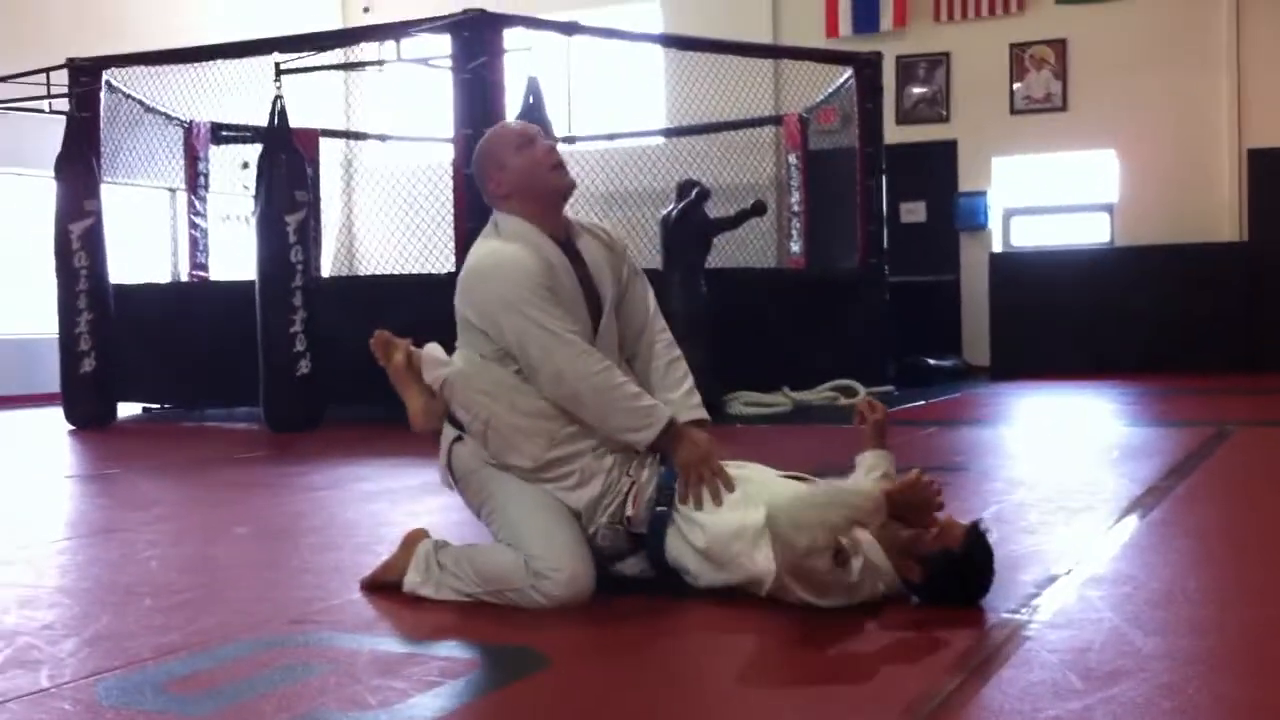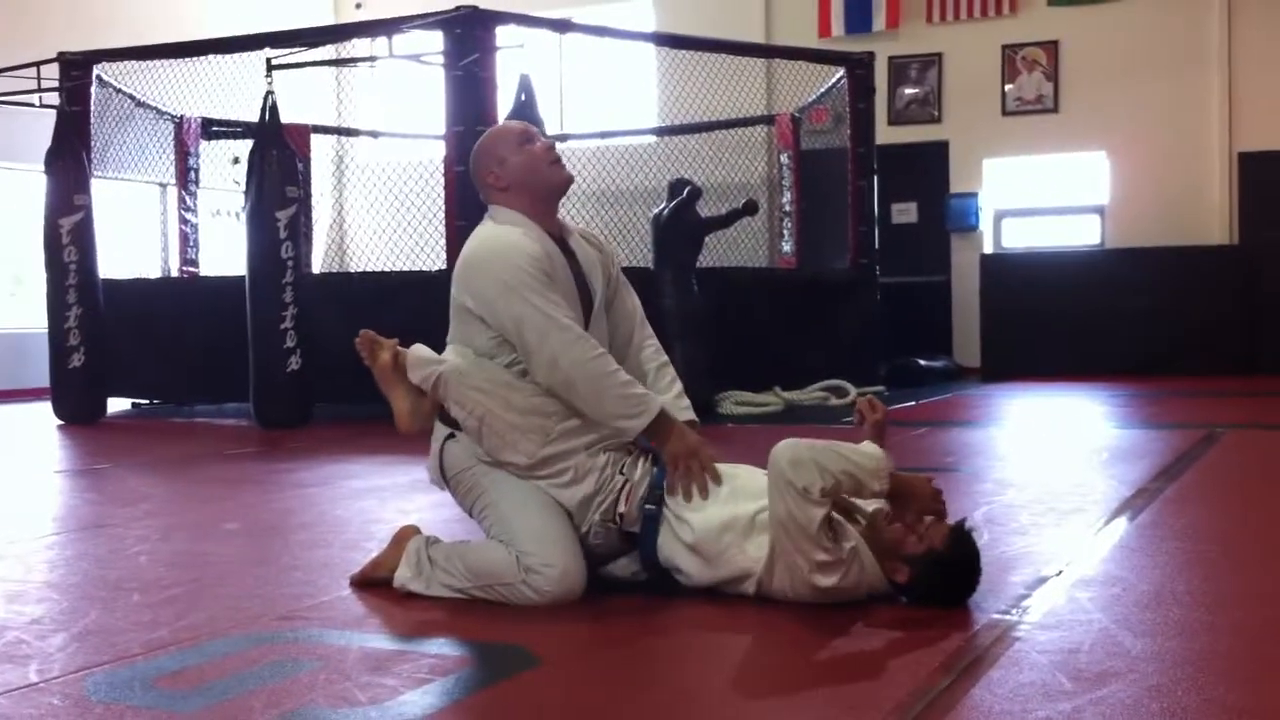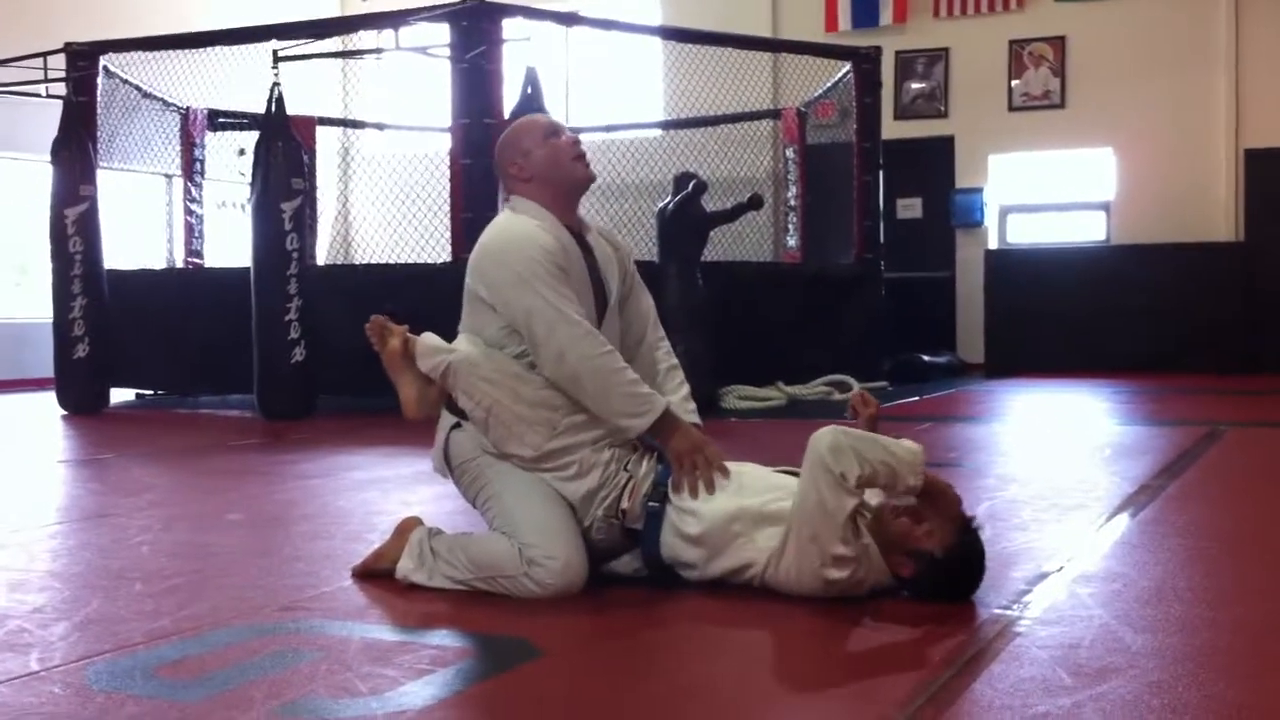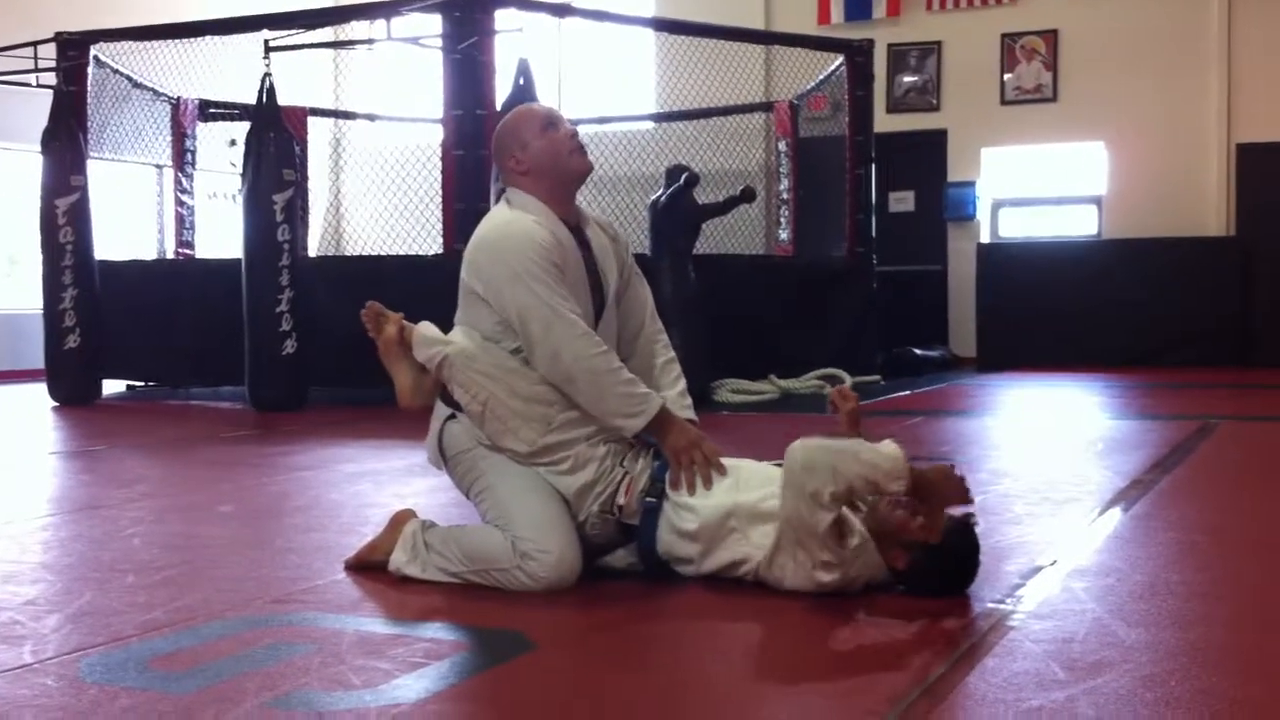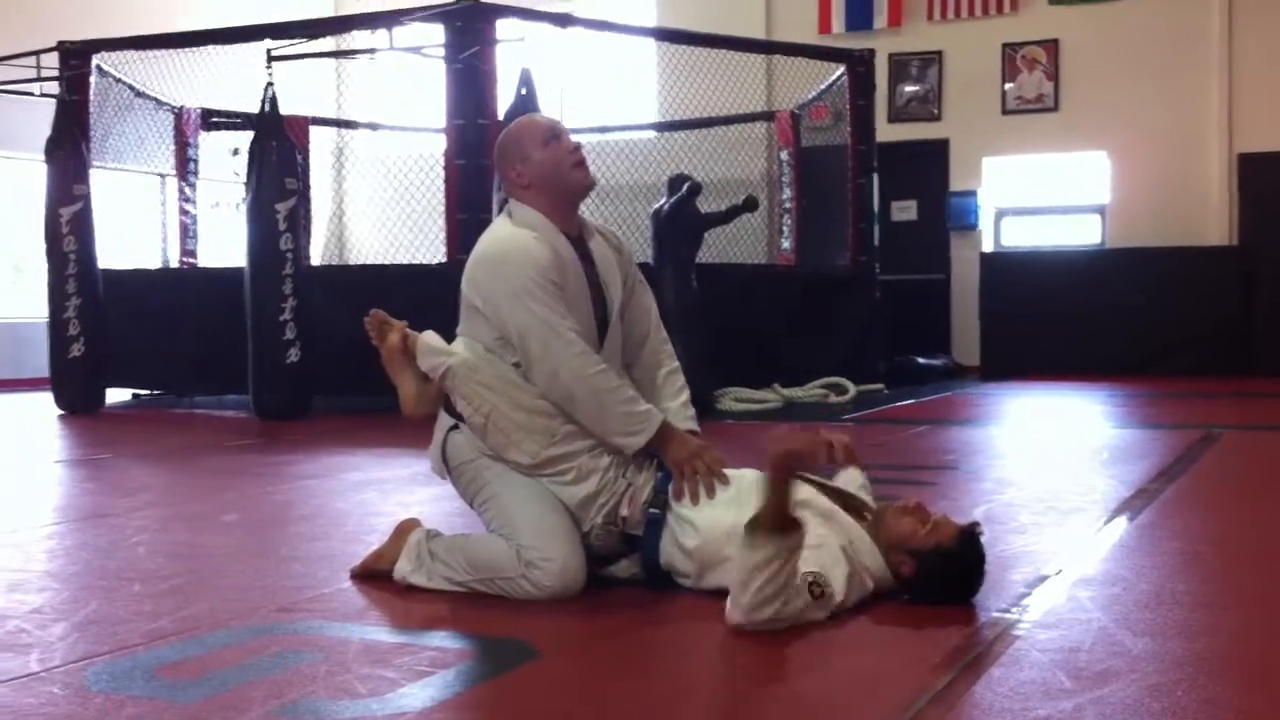
dt=0.3s
person 1, frame 1
left shoulder: (844, 574)
right shoulder: (877, 545)
left elbow: (787, 519)
left wrist: (884, 499)
right wrist: (878, 446)
left hip: (639, 511)
left ankle: (432, 373)
right ankle: (440, 386)
person 1, frame 2
left shoulder: (824, 571)
right shoulder: (866, 533)
left elbow: (794, 460)
left wrist: (891, 475)
right wrist: (878, 448)
left hip: (625, 506)
left knee: (516, 408)
left ankle: (418, 373)
person 1, frame 3
left shoulder: (834, 566)
right shoulder: (874, 535)
left elbow: (830, 450)
left wrist: (921, 474)
right wrist: (876, 439)
left hip: (628, 500)
right hip: (667, 478)
left knee: (534, 411)
left ankle: (424, 356)
person 1, frame 4
left shoulder: (832, 561)
right shoulder: (866, 525)
left elbow: (805, 463)
left wrist: (909, 473)
right wrist: (856, 435)
left hip: (622, 495)
right hip: (657, 471)
left knee: (530, 409)
left ankle: (421, 344)
person 1, frame 5
left shoulder: (837, 571)
right shoulder: (871, 536)
left elbow: (753, 605)
left wrist: (776, 492)
right wrist: (850, 468)
left hip: (628, 507)
right hip: (666, 480)
left knee: (527, 412)
left ankle: (424, 355)
person 2, frame 1
left shoulder: (599, 246)
right shoulder: (500, 266)
left elbow: (650, 340)
right elbow: (574, 375)
left wrist: (689, 425)
right wrist: (669, 436)
left hip: (587, 445)
right hip: (502, 454)
right knee: (564, 579)
right ankle: (425, 559)
person 2, frame 2
left shoulder: (587, 250)
right shoulder: (499, 253)
left elbow: (637, 344)
right elbow: (570, 363)
left wrist: (681, 422)
right wrist: (662, 427)
left hip: (570, 444)
right hip: (489, 449)
right knee: (554, 576)
right ankle: (416, 557)
person 2, frame 3
left shoulder: (605, 247)
right shoulder: (515, 243)
left elbow: (648, 344)
right elbow: (577, 358)
left wrist: (686, 423)
right wrist: (666, 425)
left hip: (572, 437)
right hip: (495, 439)
right knee: (556, 569)
right ankle: (418, 548)
person 2, frame 4
left shoulder: (602, 238)
right shoulder: (512, 238)
left elbow: (645, 338)
right elbow: (571, 356)
left wrist: (681, 420)
right wrist: (662, 424)
right hip: (489, 430)
right knee: (550, 562)
right ankle: (411, 541)
person 2, frame 5
left shoulder: (606, 247)
right shoulder: (511, 253)
left elbow: (650, 349)
right elbow: (570, 373)
left wrist: (685, 431)
right wrist: (662, 437)
left hip: (570, 439)
right hip: (493, 442)
right knee: (555, 571)
right ankle: (417, 549)
person 3, frame 1
left shoulder: (694, 219)
right shoulder: (672, 218)
left elbow: (725, 223)
left wrist: (749, 212)
right wrist: (696, 198)
left hip: (690, 287)
right hip: (681, 289)
left knee: (699, 342)
right knee: (692, 343)
person 3, frame 2
left shoulder: (681, 218)
right shoulder: (664, 217)
left elbow: (716, 222)
left wrist: (741, 211)
right wrist: (687, 196)
left hip: (682, 287)
right hip: (672, 290)
left knee: (690, 344)
right knee: (681, 345)
left ankle: (697, 401)
right ankle: (682, 404)
person 3, frame 3
left shoulder: (688, 213)
right shoulder: (668, 211)
left elbow: (715, 217)
left wrist: (744, 206)
right wrist: (693, 191)
left hip: (686, 280)
right hip: (675, 282)
left knee: (693, 338)
right knee: (684, 340)
left ankle: (697, 395)
right ankle: (686, 398)
person 3, frame 4
left shoulder: (683, 206)
right shoulder: (660, 204)
left elbow: (714, 209)
left wrist: (738, 198)
right wrist: (684, 184)
left hip: (680, 273)
right hip: (668, 276)
left knee: (690, 332)
right knee: (678, 333)
left ankle: (694, 389)
right ankle: (686, 390)
person 3, frame 5
left shoulder: (685, 214)
right shoulder: (662, 213)
left elbow: (716, 218)
left wrist: (740, 207)
right wrist: (686, 193)
left hip: (682, 282)
right hip: (671, 284)
left knee: (691, 341)
right knee: (681, 342)
left ankle: (696, 398)
right ankle: (686, 399)
